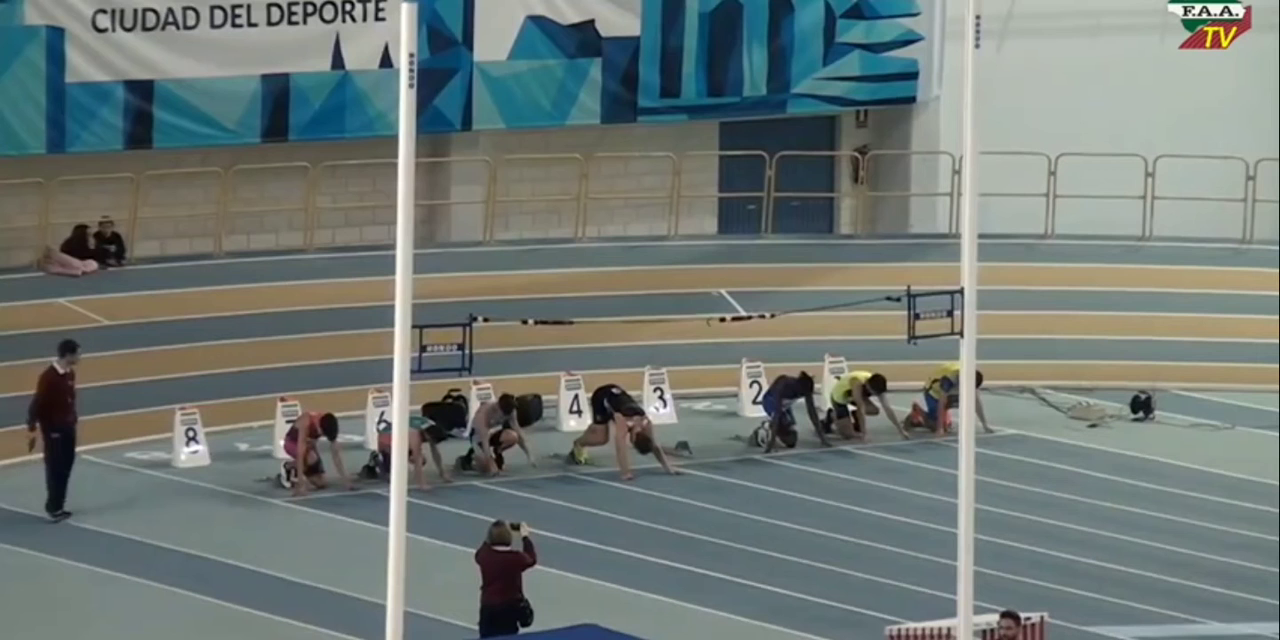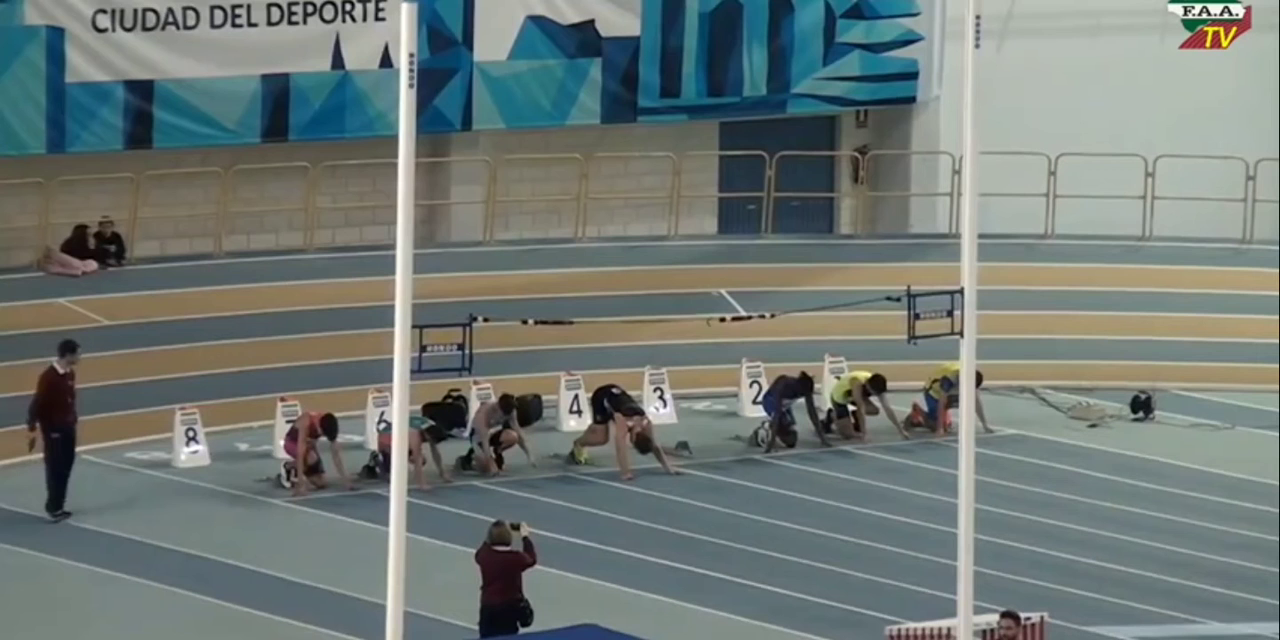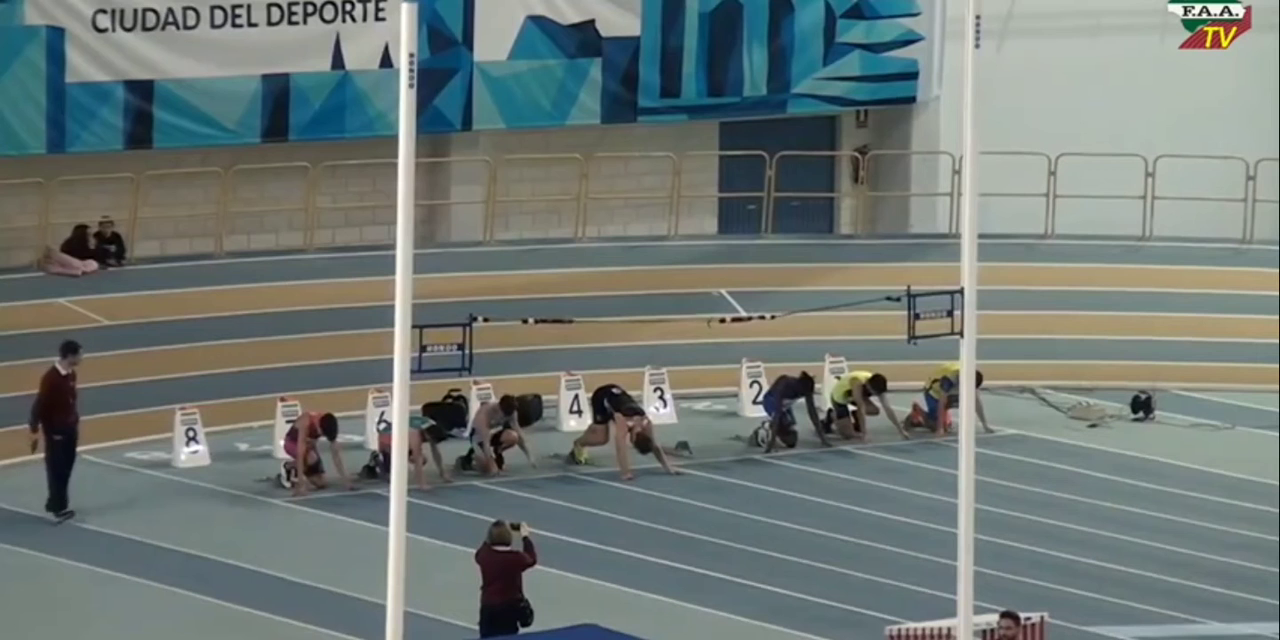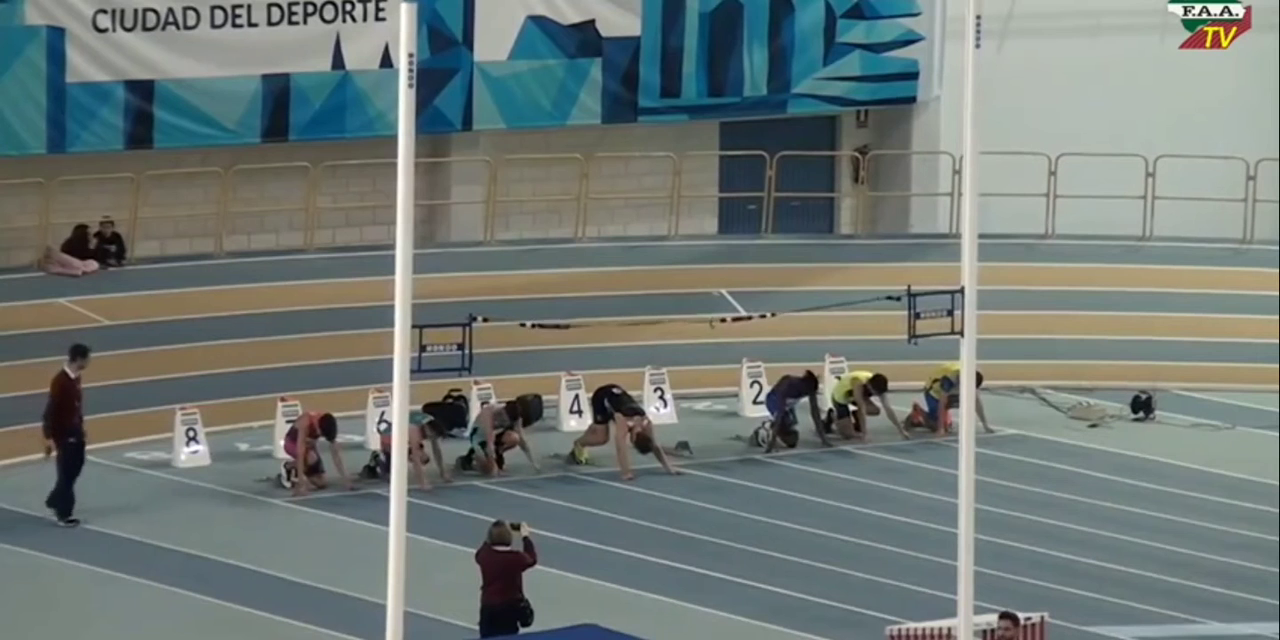
dt=0.2s
person 1, frame 1
left shoulder: (70, 374)
right shoulder: (48, 377)
right elbow: (37, 404)
left wrist: (74, 421)
right wrist: (32, 428)
left hip: (68, 427)
right hip: (53, 429)
left knee: (66, 467)
right knee: (55, 468)
left ankle: (57, 506)
right ankle: (53, 508)
person 1, frame 2
left shoulder: (70, 374)
right shoulder: (48, 377)
right elbow: (37, 404)
left wrist: (74, 421)
right wrist: (32, 428)
left hip: (68, 427)
right hip: (53, 429)
left knee: (65, 467)
right knee: (55, 468)
left ankle: (56, 506)
right ankle: (54, 508)
person 1, frame 3
left shoulder: (72, 375)
right shoulder: (50, 377)
right elbow: (39, 405)
left wrist: (76, 422)
right wrist: (34, 430)
left hip: (69, 428)
right hip: (55, 430)
left knee: (65, 468)
right knee: (57, 469)
left ankle: (54, 504)
right ankle: (58, 509)
person 1, frame 4
left shoulder: (76, 377)
right shoulder: (60, 381)
right elbow: (50, 410)
left wrist: (80, 426)
right wrist: (48, 437)
left hip: (75, 430)
right hip: (64, 433)
left knee: (74, 467)
right knee: (67, 471)
left ankle: (55, 501)
right ankle: (63, 514)
